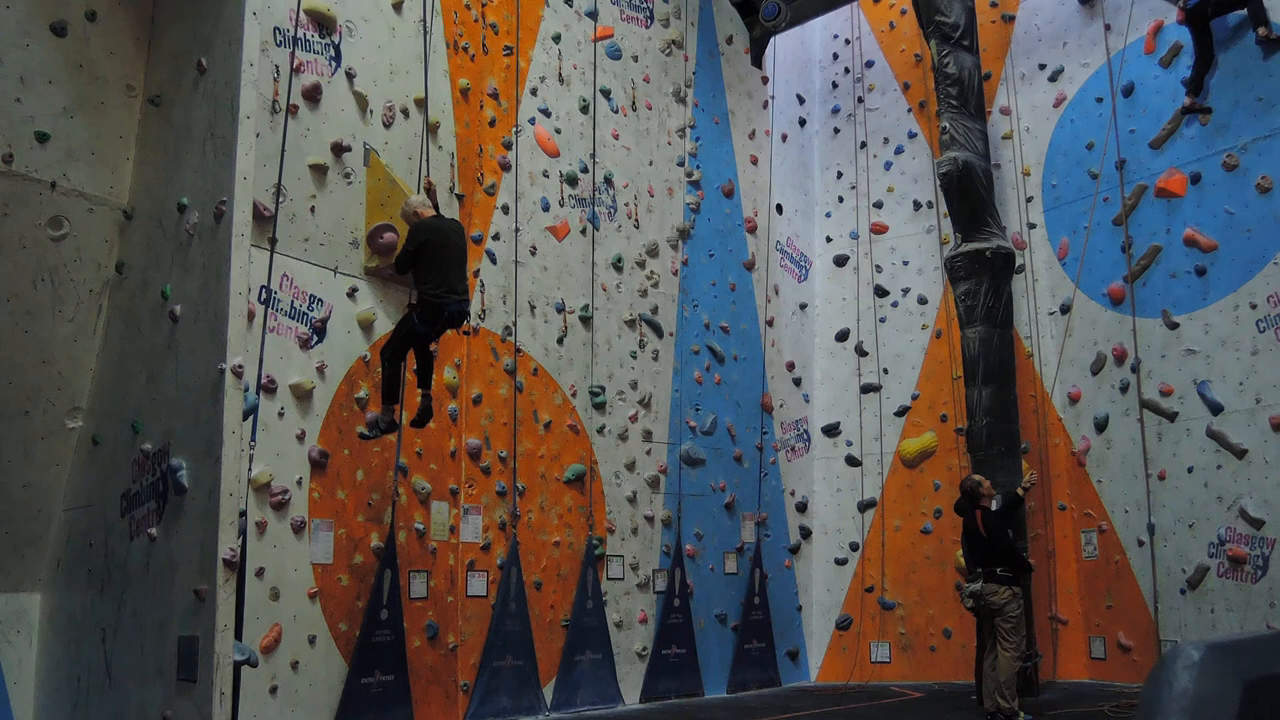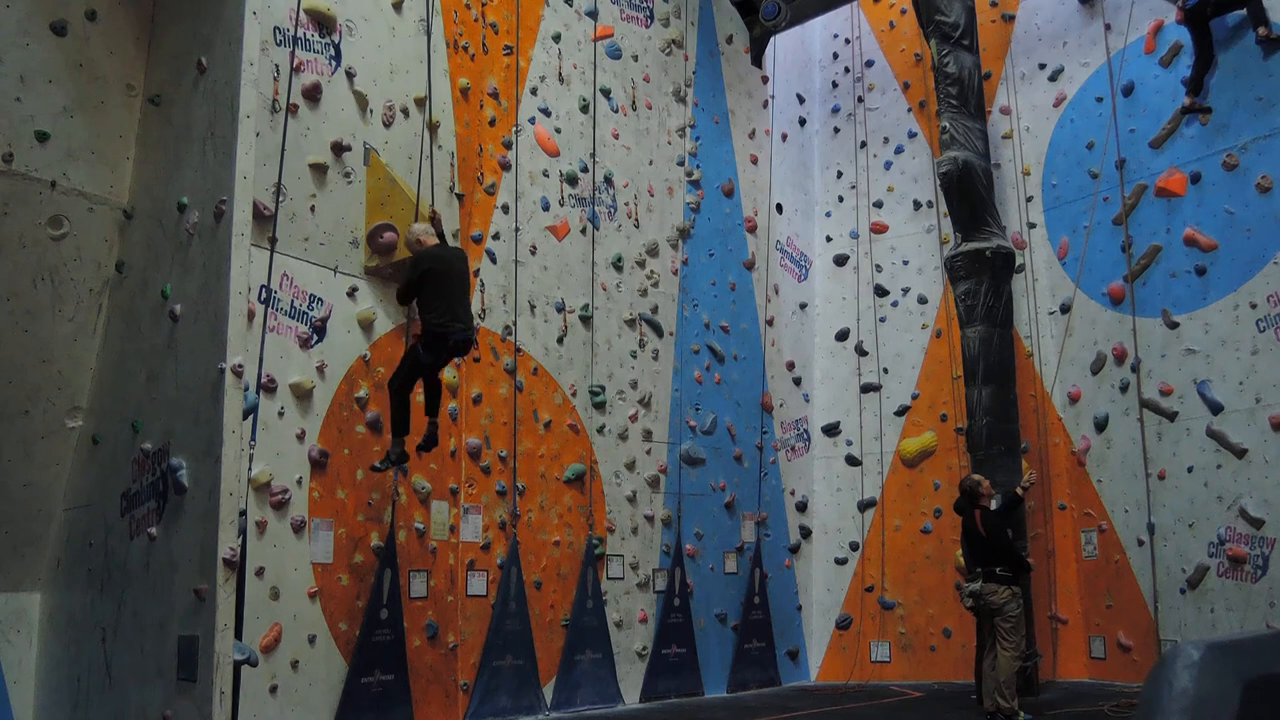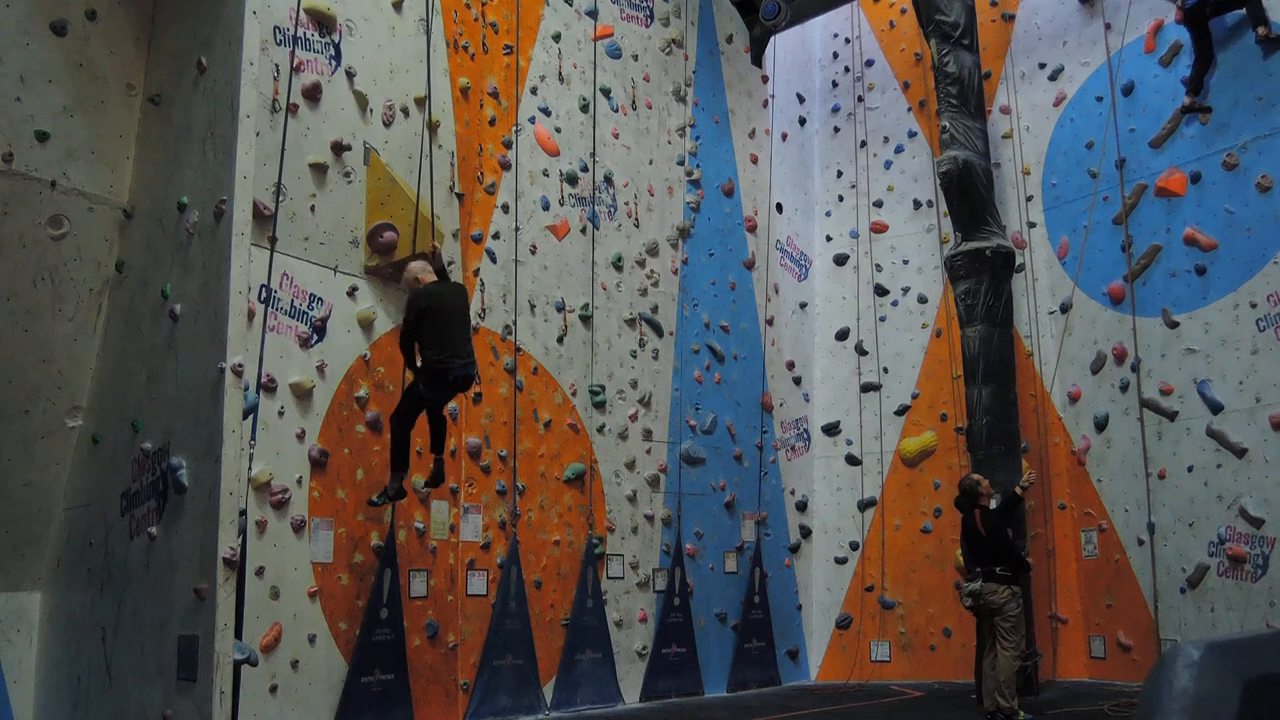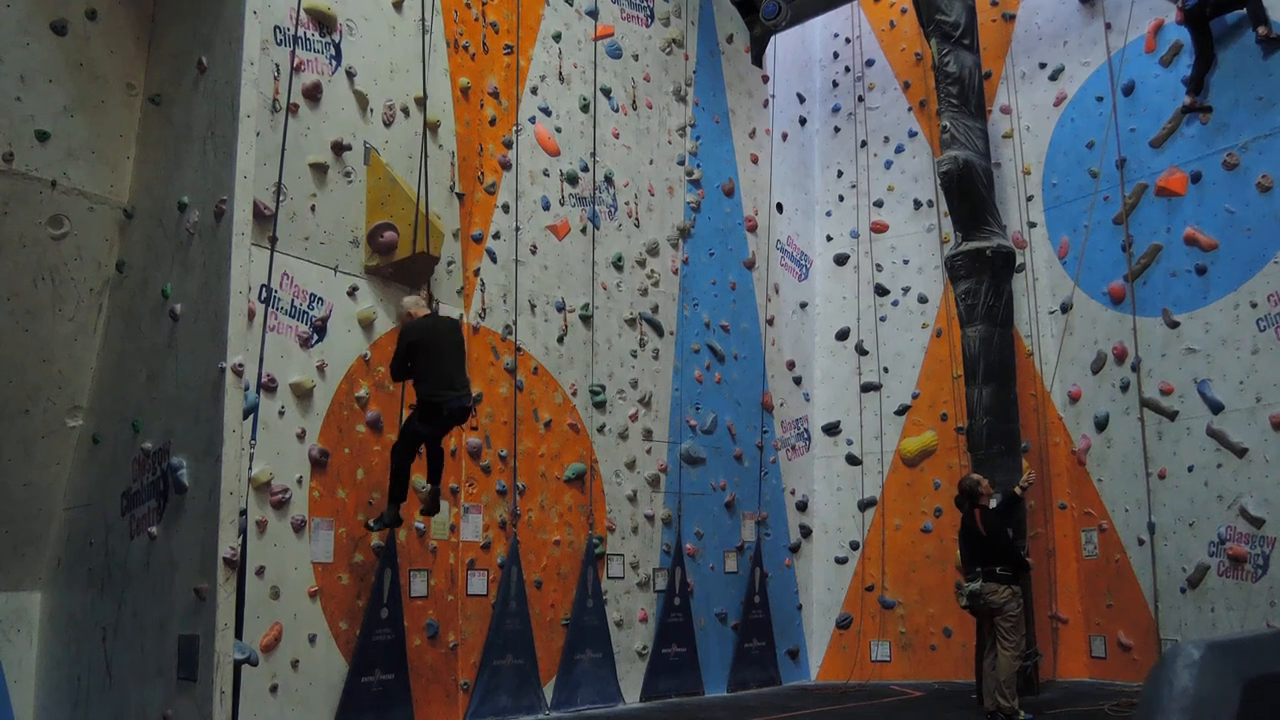
dt=0.3s
person 1, frame 1
left shoulder: (421, 229)
right shoulder: (455, 226)
left elbow: (400, 267)
left wrist: (413, 257)
right wrist: (434, 202)
left hip: (434, 307)
right hip: (459, 306)
left knee: (390, 354)
right knee: (422, 344)
left ankle: (386, 418)
right ankle: (425, 403)
person 1, frame 2
left shoulder: (423, 257)
right shoulder: (459, 255)
left elbow: (403, 297)
left wrist: (415, 286)
right wrist: (440, 230)
left hip: (438, 336)
right hip: (465, 335)
left knee: (398, 385)
right knee: (430, 371)
left ankle: (397, 450)
right ankle: (432, 431)
person 1, frame 3
left shoulder: (419, 296)
right shoulder: (459, 291)
left elbow: (406, 340)
left wrist: (414, 366)
right wrist: (439, 265)
left hip: (438, 373)
right hip: (467, 371)
left knee: (400, 422)
right knee: (434, 408)
left ankle: (395, 486)
right ankle: (438, 469)
person 1, frame 4
left shoulder: (411, 330)
right shoulder: (453, 324)
left elbow: (396, 373)
left hip: (433, 406)
right hip: (463, 404)
left knee: (401, 455)
right knee: (432, 442)
left ankle: (391, 514)
right ankle: (434, 498)
person 2, frame 1
left shoulder: (972, 517)
right shoulder: (990, 520)
right elbow: (1009, 550)
left wrist: (1023, 489)
right wrist: (1028, 566)
left hip: (984, 588)
right hip: (1003, 589)
left knee: (992, 652)
right knee: (1010, 650)
person 2, frame 2
left shoulder: (972, 516)
right shoulder: (989, 520)
left elbow: (1001, 512)
right elbow: (1008, 550)
left wrist: (1022, 488)
right wrist: (1027, 566)
left hip: (984, 588)
right hip: (1003, 588)
left knee: (992, 651)
right knee: (1009, 650)
person 2, frame 3
left shoulder: (971, 517)
right shoulder: (988, 519)
right elbow: (1008, 549)
left wrist: (1021, 488)
right wrist: (1026, 565)
left hip: (983, 587)
right hip: (1002, 588)
left knee: (991, 650)
right knee: (1009, 650)
person 2, frame 4
left shoulder: (971, 516)
right shoulder: (989, 519)
right elbow: (1008, 549)
left wrist: (1021, 488)
right wrist: (1026, 565)
left hip: (983, 587)
right hip: (1002, 588)
left knee: (992, 650)
right knee: (1009, 649)
